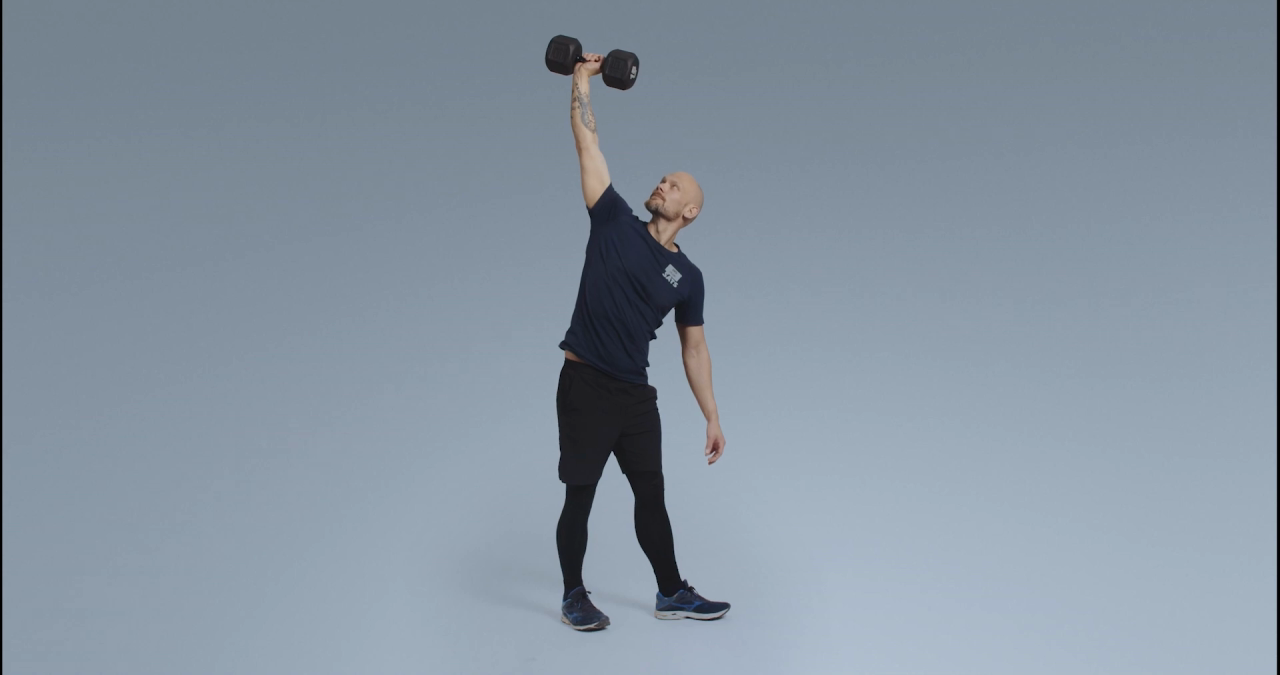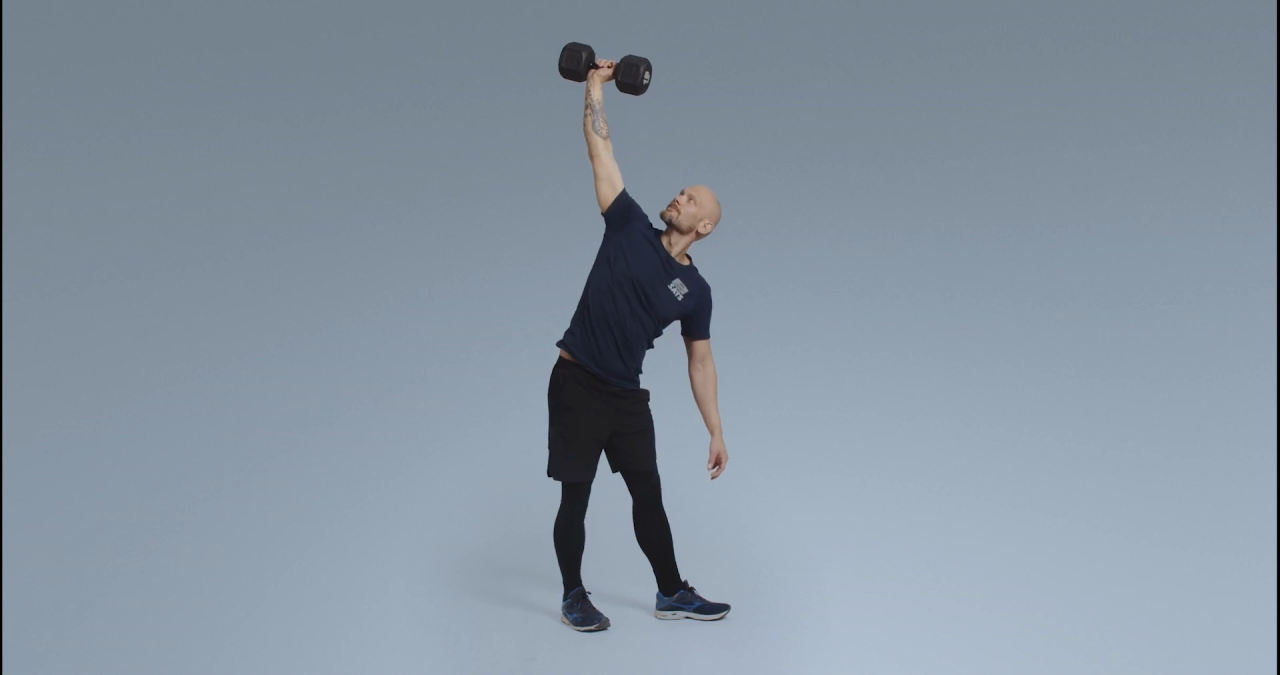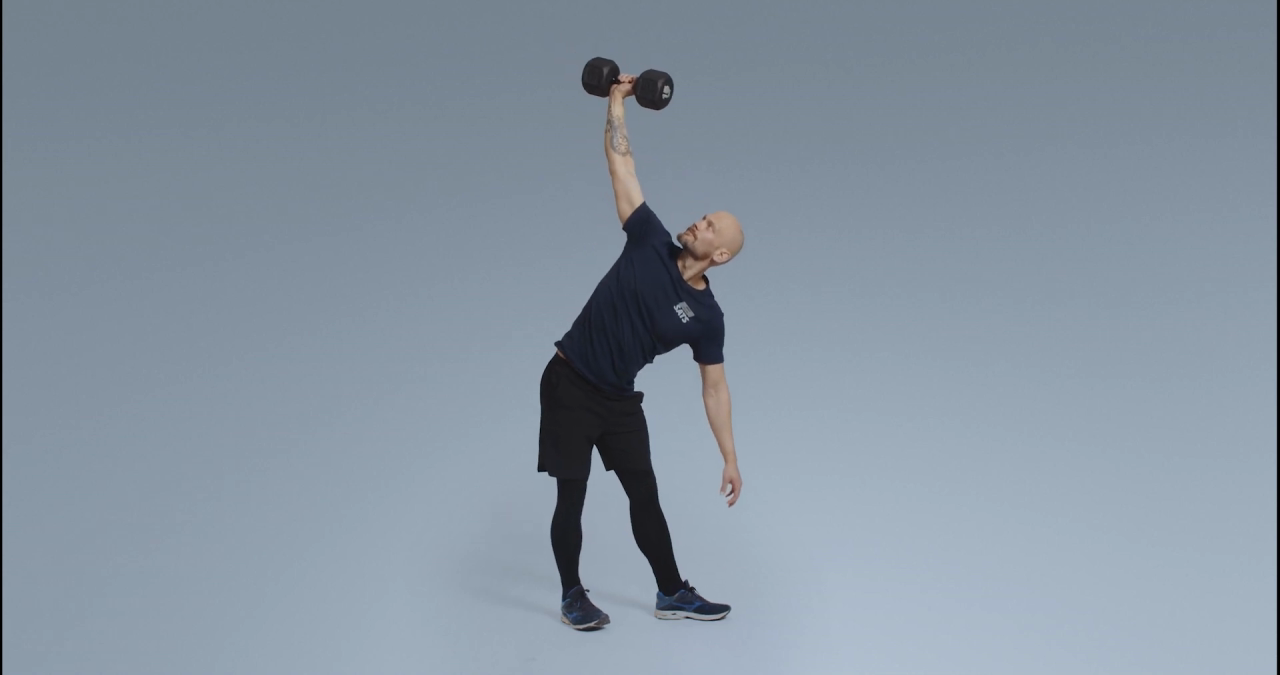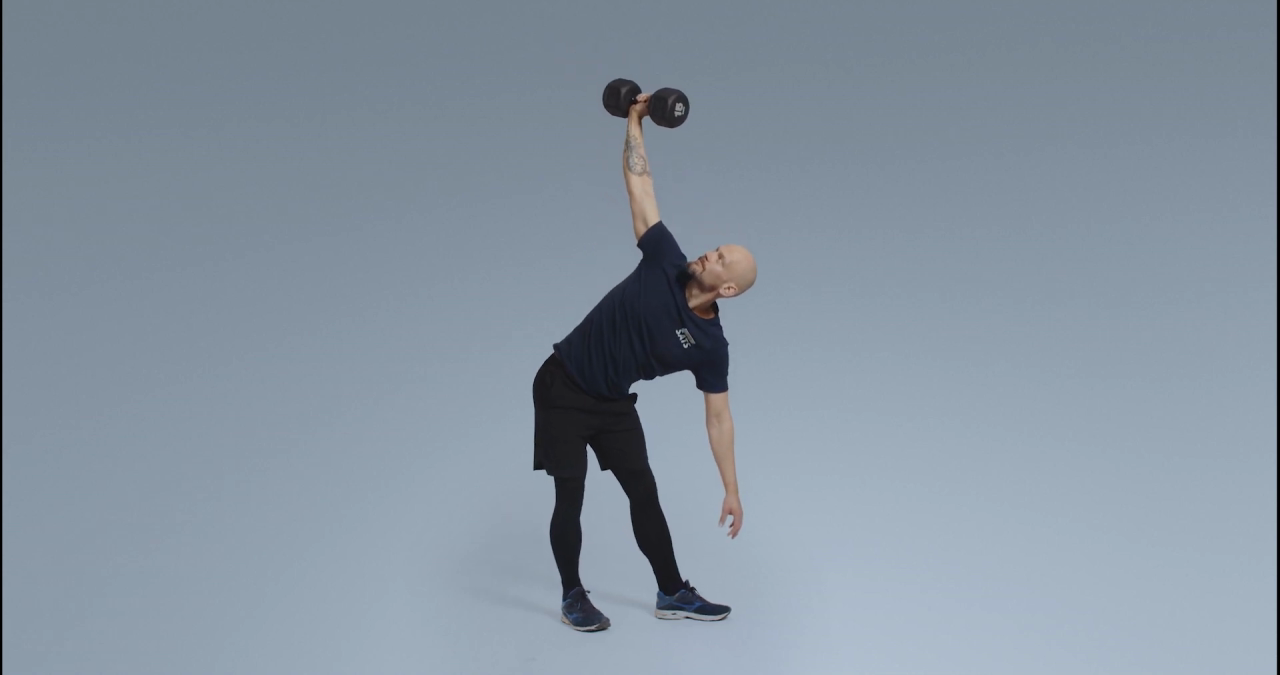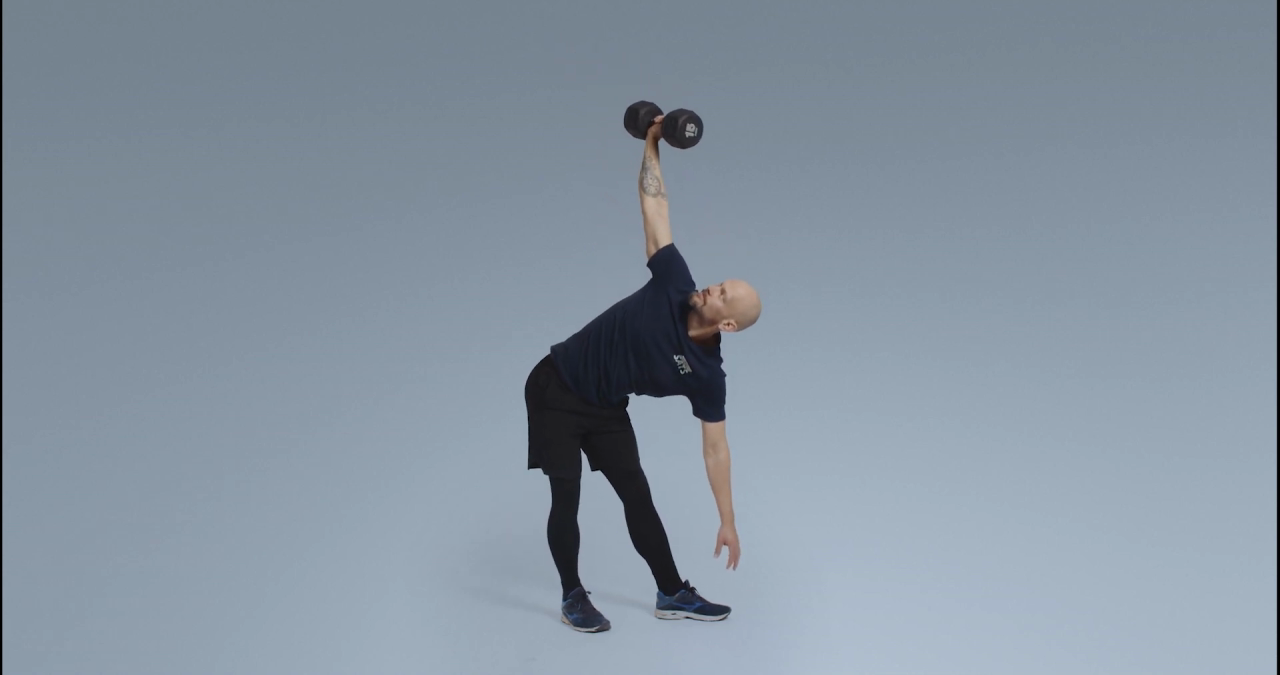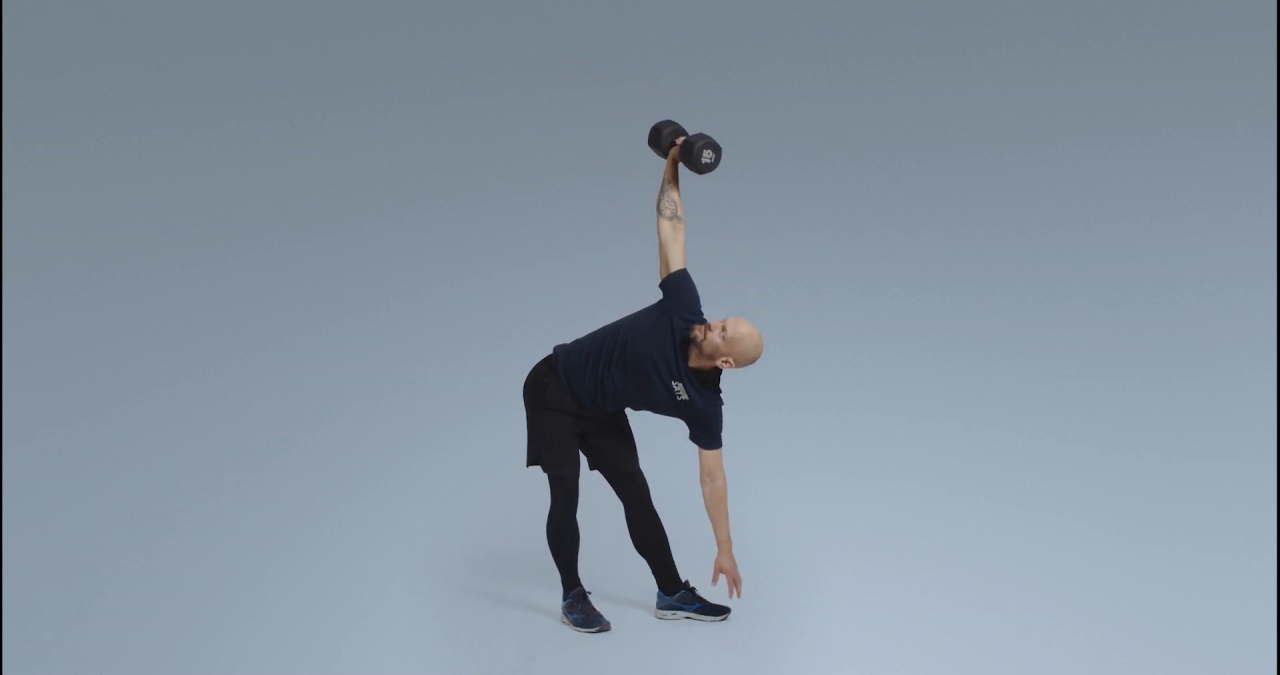
dt=0.4s
person 1, frame 1
left shoulder: (687, 277)
right shoulder: (615, 222)
left elbow: (694, 349)
right elbow: (587, 144)
left wrist: (712, 417)
right wrist: (581, 79)
left hip: (636, 393)
right hip: (586, 386)
left knee: (651, 494)
right knee: (581, 497)
left ankle: (671, 593)
right ankle: (574, 597)
person 1, frame 2
left shoulder: (696, 292)
right shoulder: (630, 228)
left elbow: (700, 364)
right elbow: (600, 150)
left wrist: (715, 432)
right wrist: (594, 86)
left hip: (627, 395)
right hip: (577, 385)
left knee: (648, 495)
right knee: (576, 497)
left ankle: (671, 593)
right ankle: (573, 598)
person 1, frame 3
left shoulder: (706, 317)
right shoulder: (651, 242)
left elbow: (714, 387)
right elbow: (621, 166)
left wrist: (730, 457)
right wrist: (616, 101)
left hip: (619, 398)
right hip: (569, 385)
left knee: (645, 494)
right knee: (572, 496)
left ankle: (672, 594)
right ankle: (573, 597)
person 1, frame 4
left shoulder: (709, 346)
right shoulder: (666, 264)
left elbow: (718, 417)
right elbow: (640, 186)
left wrist: (731, 489)
right wrist: (635, 122)
left hip: (613, 401)
right hip: (561, 388)
left knee: (644, 492)
right knee: (570, 496)
left ankle: (672, 593)
right ankle: (573, 597)
person 1, frame 5
left shoulder: (706, 375)
right shoulder: (675, 285)
left elbow: (715, 448)
right elbow: (655, 206)
left wrist: (728, 521)
right wrist: (652, 144)
left hip: (604, 407)
right hip: (554, 389)
left knee: (637, 493)
right knee: (567, 496)
left ankle: (673, 594)
right ankle: (573, 598)
person 1, frame 6
left shoulder: (703, 403)
right shoulder: (684, 311)
left elbow: (712, 476)
right elbow: (671, 227)
left wrist: (725, 550)
right wrist: (672, 165)
left hip: (601, 410)
right hip: (553, 389)
left knee: (635, 492)
right knee: (566, 493)
left ankle: (672, 593)
right ankle: (573, 598)
